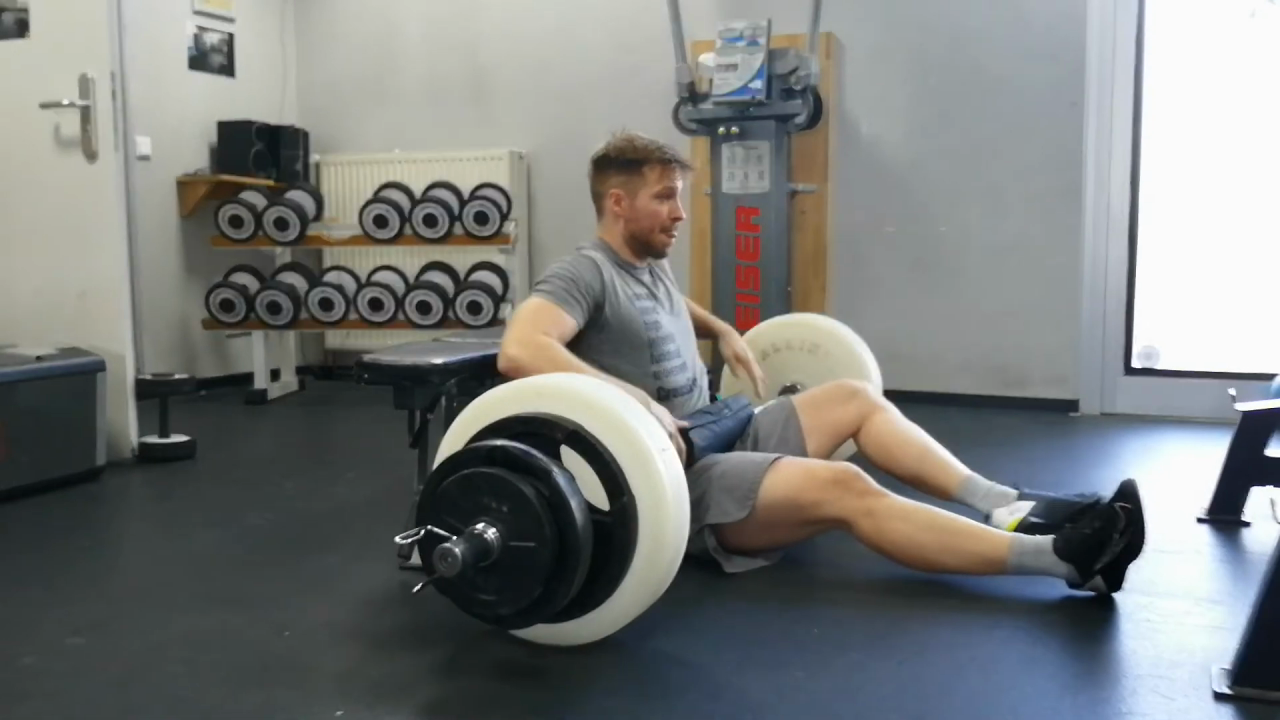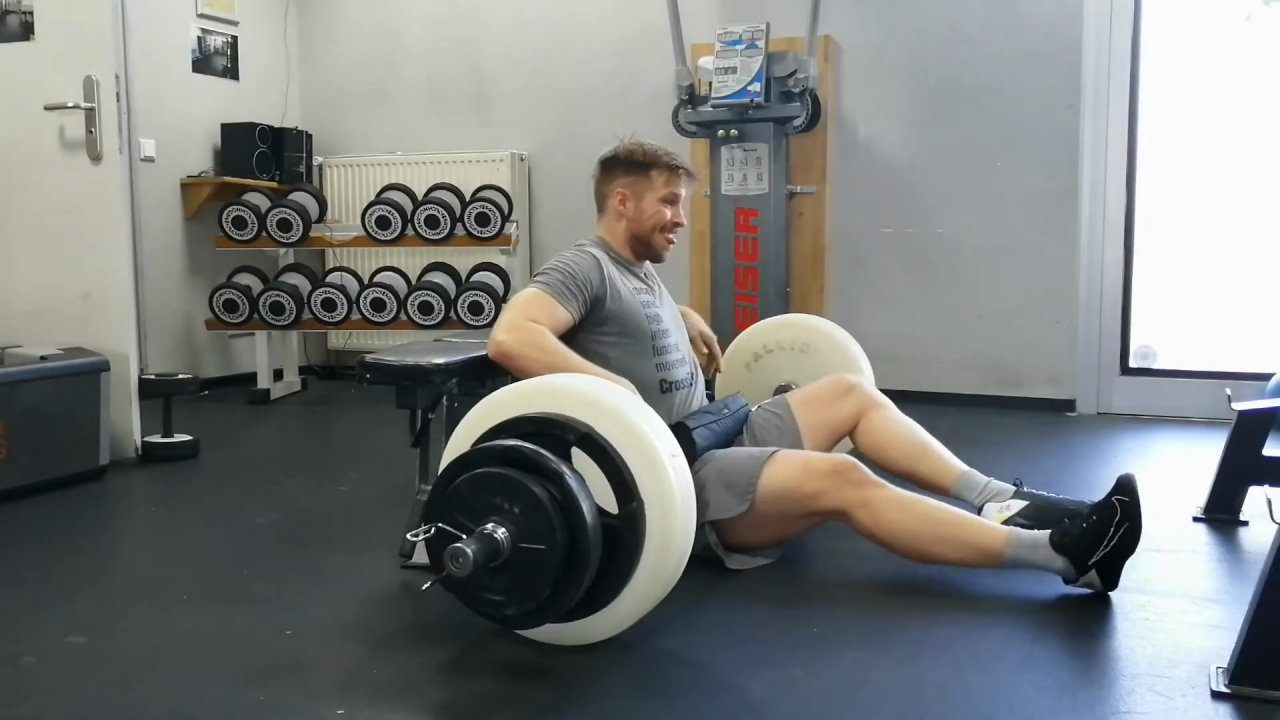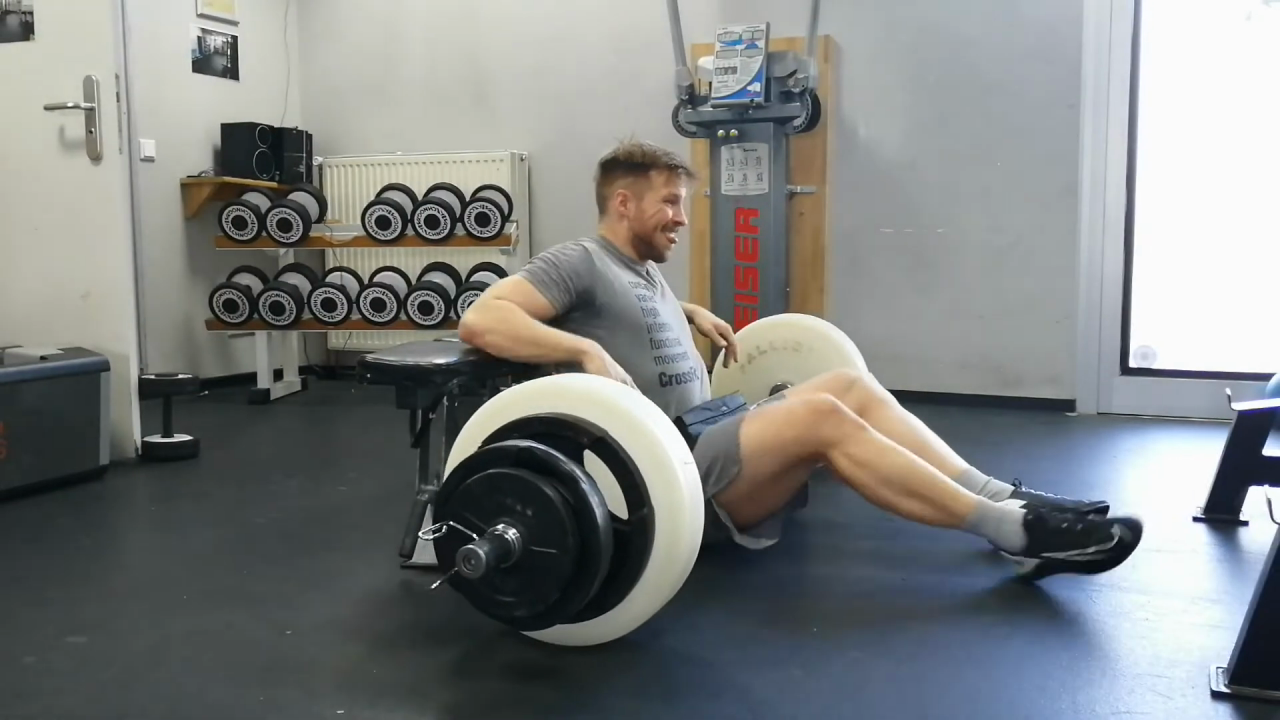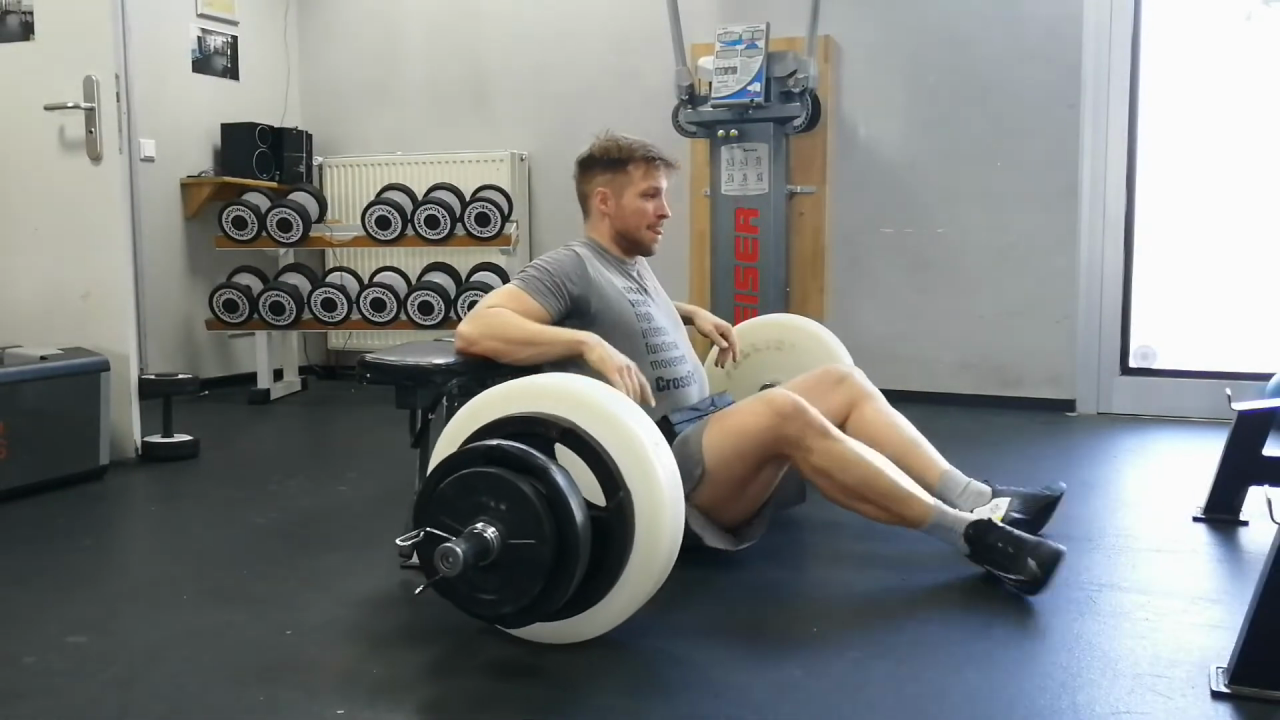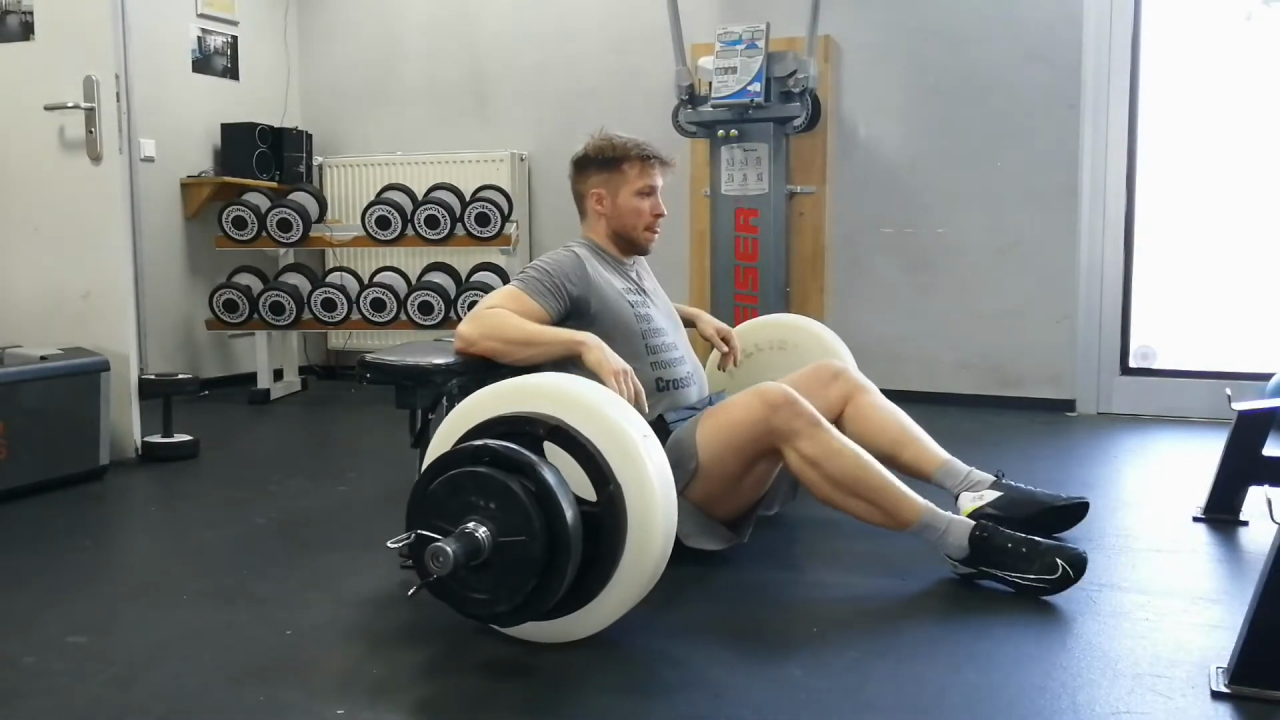
dt=0.3s
person 1, frame 1
left shoulder: (648, 265)
right shoulder: (582, 275)
right elbow: (518, 352)
left wrist: (720, 329)
right wrist: (630, 401)
left hip: (716, 443)
left knee: (853, 398)
right knee: (843, 489)
left ankle: (1005, 507)
right ankle: (1065, 560)
person 1, frame 2
left shoulder: (635, 266)
right shoulder: (582, 268)
right elbow: (508, 339)
left wrist: (685, 317)
right wrist: (612, 390)
left hip: (712, 440)
left knee: (851, 393)
right knee: (841, 480)
left ankle: (1002, 503)
right ankle: (1060, 554)
person 1, frame 3
left shoulder: (641, 266)
right shoulder: (576, 264)
right elbow: (479, 322)
left wrist: (692, 313)
right wrist: (583, 349)
left hip: (713, 443)
left knee: (852, 386)
right knee: (820, 412)
left ankle: (1005, 500)
right ankle: (1020, 536)
person 1, frame 4
left shoulder: (631, 265)
right shoulder: (568, 269)
right elbow: (474, 331)
left wrist: (691, 312)
right wrist: (586, 343)
left hip: (706, 439)
left knee: (841, 380)
right knee: (782, 410)
left ankle: (981, 504)
right ankle: (967, 534)
person 1, frame 5
left shoulder: (630, 264)
right shoulder: (567, 270)
right elbow: (474, 330)
left wrist: (692, 316)
right wrist: (585, 344)
left hip: (707, 437)
left knee: (835, 377)
right knee: (774, 404)
left ankle: (980, 494)
right ankle: (966, 539)
